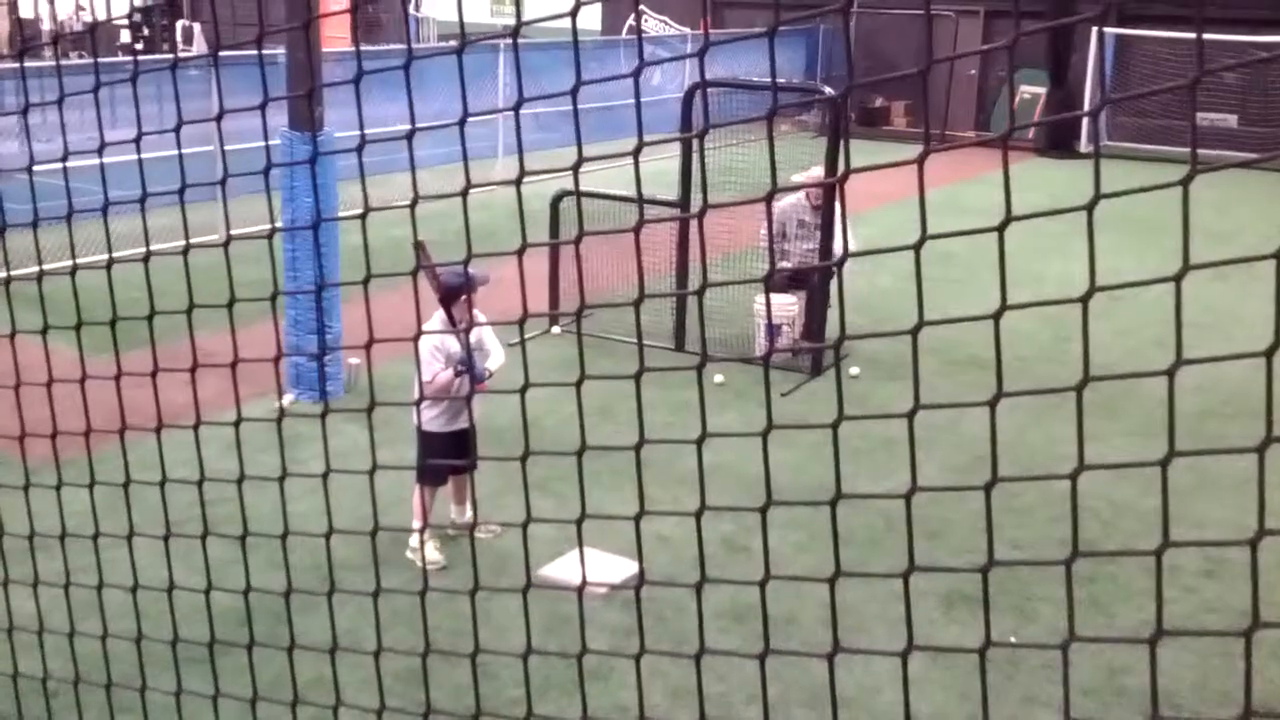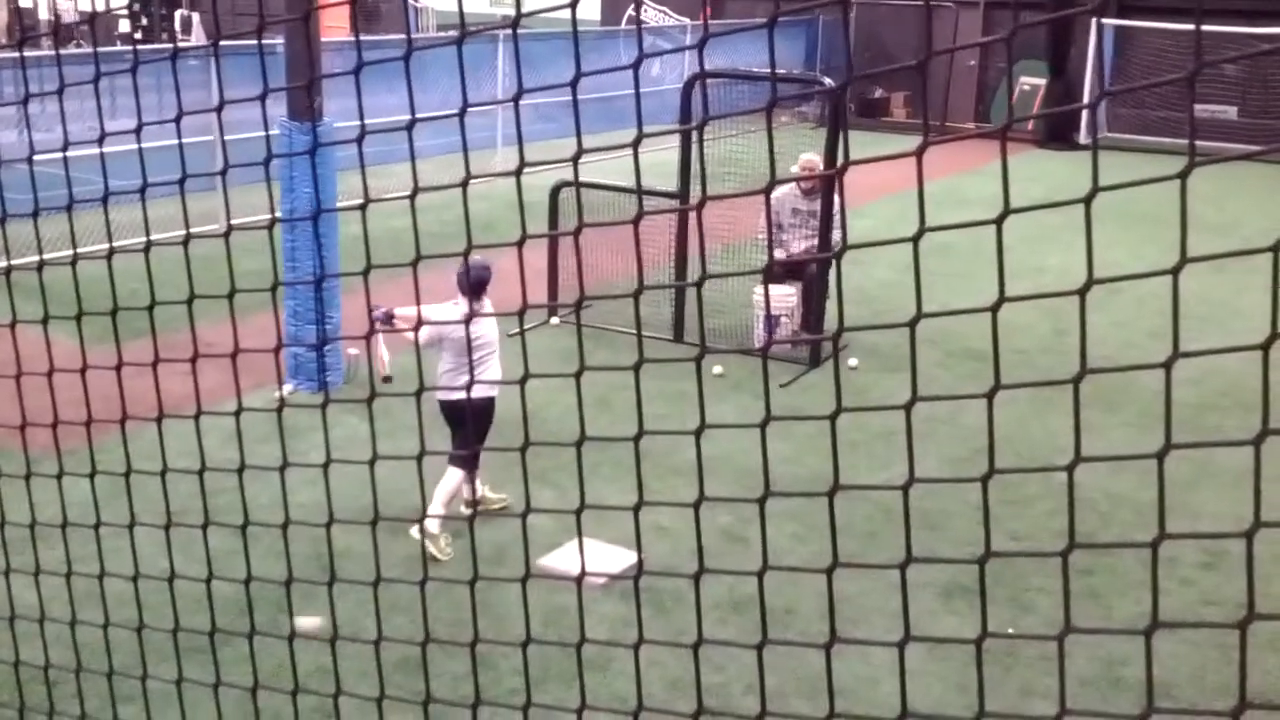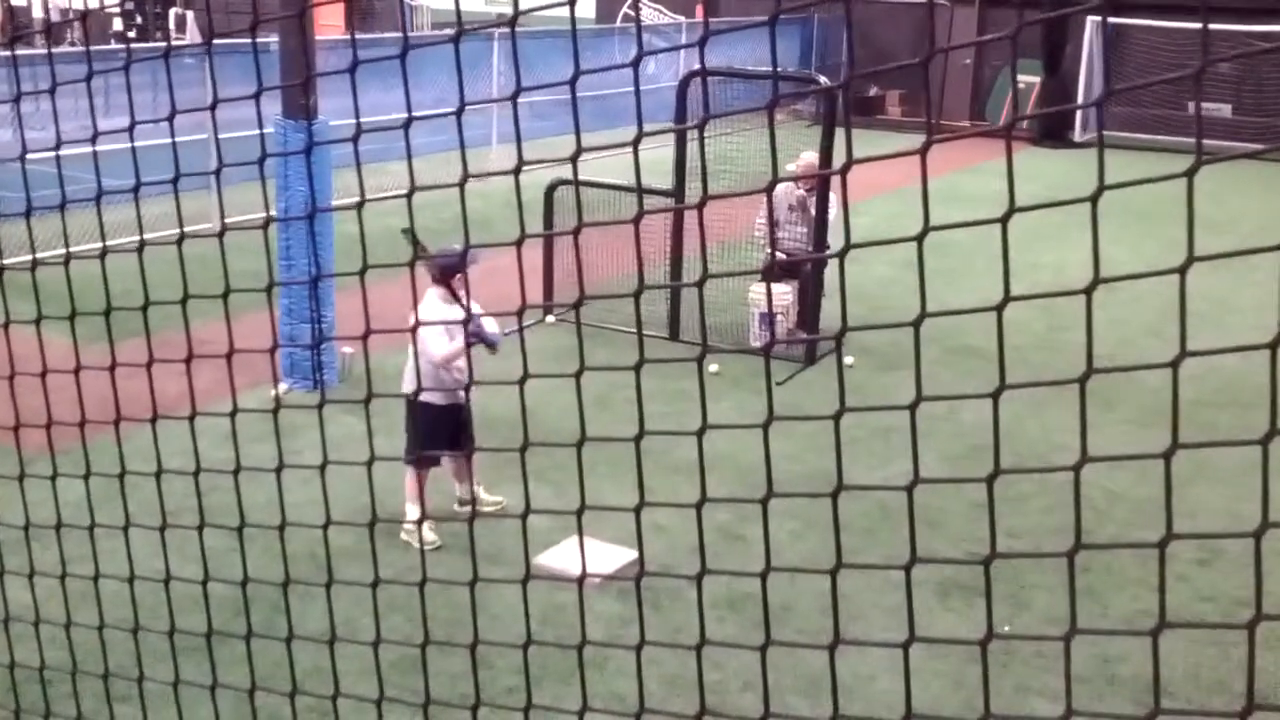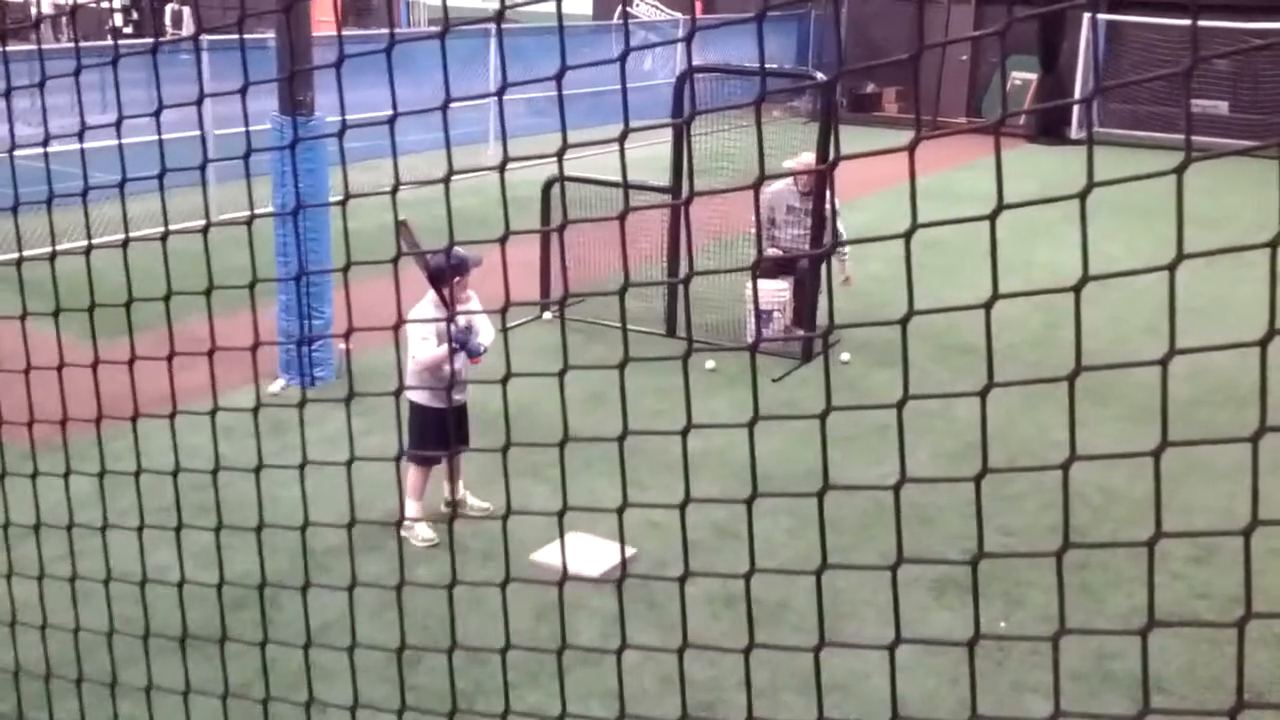
dt=1s
person 1, frame 1
left shoulder: (477, 320)
right shoulder: (432, 336)
left elbow: (497, 352)
right elbow: (429, 387)
left wrist: (485, 371)
right wrist: (457, 369)
left hip: (463, 413)
right hip: (436, 420)
left knee: (463, 469)
right knee: (430, 480)
left ankle: (462, 518)
right ankle: (419, 538)
person 1, frame 2
left shoulder: (445, 319)
right shoulder: (486, 308)
left elbow: (420, 338)
right elbow: (435, 312)
left wrist: (391, 316)
right wrist: (393, 313)
left hip: (448, 394)
right hip: (480, 396)
left knee: (467, 448)
right knee: (462, 459)
left ankle: (474, 494)
right ankle: (431, 522)
person 1, frame 3
left shoulder: (459, 299)
right shoulder: (429, 313)
left elbow: (488, 322)
right elbow: (440, 357)
left wrist: (489, 333)
right wrist: (470, 340)
left hip: (455, 391)
right hip: (426, 395)
left knee: (462, 447)
right knee: (421, 459)
left ankle: (467, 495)
right ankle: (413, 521)
person 1, frame 4
left shoulder: (468, 299)
right shoulder: (423, 315)
left elbow: (486, 329)
right elbow: (422, 361)
left wrist: (478, 345)
right wrist: (452, 345)
left hip: (456, 392)
right hip: (427, 398)
left knee: (454, 449)
right knee: (422, 459)
left ankle: (455, 497)
right ankle: (411, 518)
person 2, frame 1
left shoulder: (835, 210)
right shoulder: (787, 205)
left elbow: (841, 242)
right elbow: (768, 235)
right wrist: (778, 261)
left hip: (817, 267)
right hip: (788, 265)
right knee: (775, 284)
person 2, frame 2
left shoulder: (831, 200)
right shoulder: (781, 194)
left elbow: (837, 238)
right elbow: (767, 227)
left wrist: (810, 245)
right wrist: (775, 250)
left hip: (815, 257)
right hip: (786, 254)
left knee: (814, 274)
right knee: (772, 271)
left ankle: (810, 328)
person 2, frame 3
left shoulder: (827, 198)
right shoulder: (778, 191)
right elbow: (763, 224)
left wrist: (805, 208)
right wrist: (770, 250)
left hip: (809, 255)
right hip: (780, 253)
left knee: (810, 272)
right knee: (769, 270)
person 2, frame 4
right shoulder: (775, 191)
left elbow: (836, 235)
right elbow: (760, 222)
left wrist: (844, 266)
right wrist: (766, 247)
left hip: (807, 256)
right hip: (777, 252)
left knee: (805, 271)
right knee: (765, 270)
